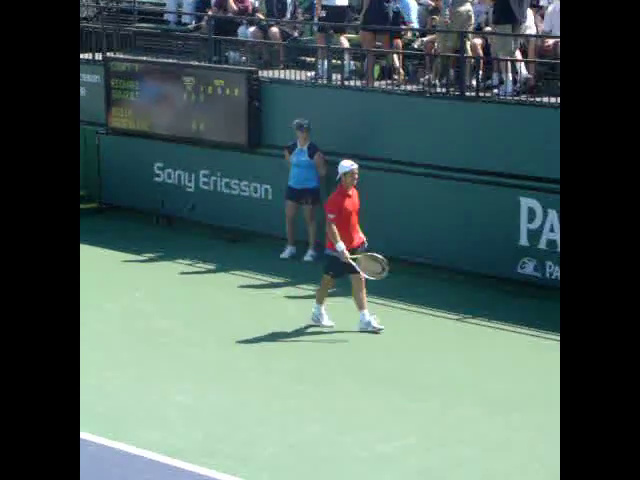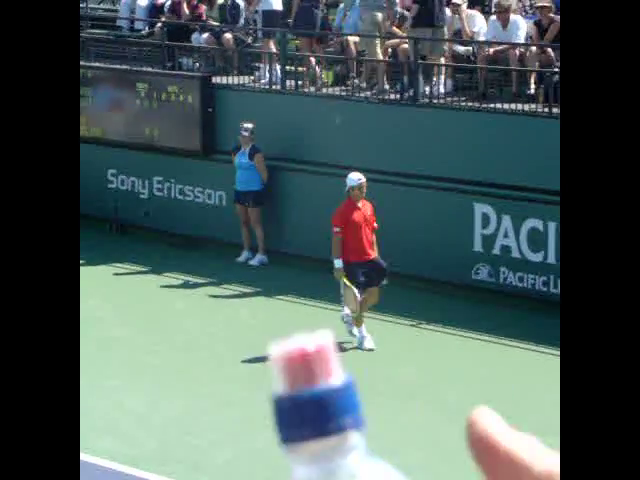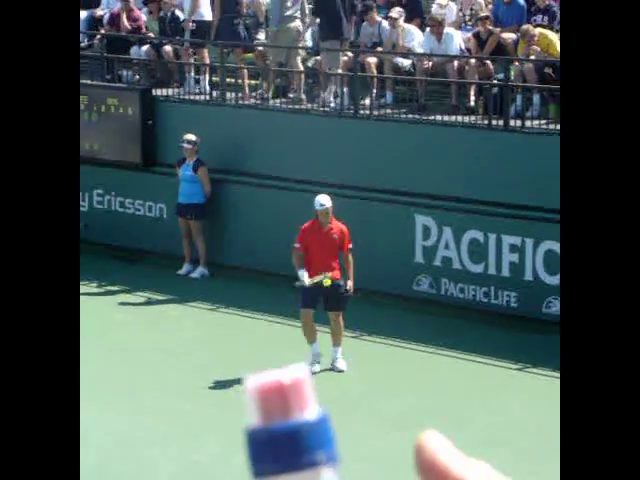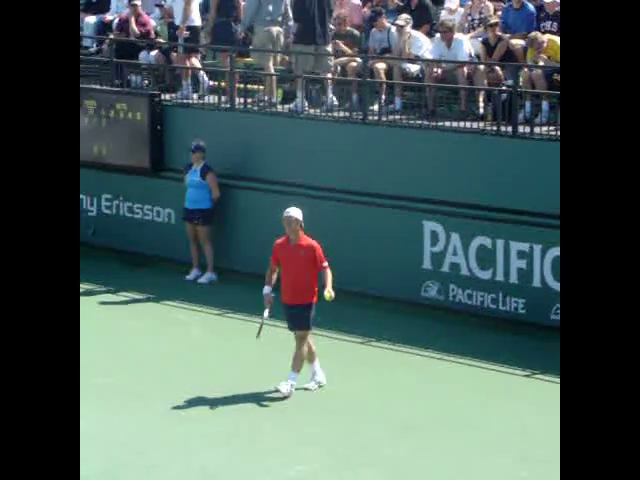
dt=0.7s
person 1, frame 1
left shoulder: (354, 193)
right shoulder: (335, 198)
right elbow: (330, 226)
left wrist: (361, 236)
right wrist: (341, 248)
left hip: (356, 245)
right hip: (339, 249)
left knee: (359, 281)
right knee: (328, 281)
left ankle: (365, 320)
right ankle: (318, 313)
person 1, frame 2
left shoulder: (368, 206)
right shoulder: (342, 211)
right elbow: (336, 239)
left wrist: (375, 254)
right wrist: (338, 265)
left hip: (370, 258)
right hip: (352, 260)
left knee: (374, 295)
right knee: (358, 297)
left ankle: (350, 316)
right ankle: (362, 336)
person 1, frame 3
left shoulder: (341, 229)
right shoulder: (306, 230)
left elbow: (347, 255)
right elbow: (297, 254)
left wrist: (350, 278)
right wrist: (302, 273)
left hip: (334, 281)
right hip: (311, 282)
left knee: (336, 318)
right knee: (306, 317)
left ankle: (338, 356)
right ankle: (315, 355)
person 1, frame 4
left shoulder: (312, 246)
right shoulder: (278, 245)
left elbow: (325, 269)
right elbow: (272, 269)
left wrist: (328, 287)
right wrist: (267, 290)
left hip: (306, 301)
right hip: (288, 300)
left knee: (301, 339)
right knee: (302, 338)
left ankle: (291, 382)
right ankle: (318, 374)
person 2, frame 1
left shoulder: (314, 151)
right shoulder: (290, 149)
left elbow: (322, 171)
left wrist: (312, 180)
left hip: (310, 189)
right hip: (293, 187)
left knee: (309, 220)
right knee: (289, 218)
left ankle: (311, 250)
right ankle: (290, 247)
person 2, frame 2
left shoulder: (255, 153)
right shoulder: (236, 151)
left elbow: (264, 174)
left wrist: (258, 187)
left hip: (253, 192)
right hip: (239, 190)
left knee: (255, 223)
right knee: (244, 222)
left ankle: (261, 255)
right ankle: (246, 252)
person 2, frame 3
left shoulder: (199, 165)
right shoulder: (181, 163)
left elbow: (207, 188)
left wrist: (200, 200)
left hip: (195, 205)
right hip: (182, 203)
left knee: (197, 236)
right knee: (185, 235)
left ankle: (202, 267)
right ankle: (187, 264)
person 2, frame 4
left shoulder: (207, 171)
right shoulder: (188, 168)
left elbow: (216, 193)
left wrist: (206, 203)
left hip: (202, 211)
right hip: (189, 208)
left knee: (204, 241)
right knee: (192, 240)
left ankle: (210, 272)
right ankle: (195, 269)
